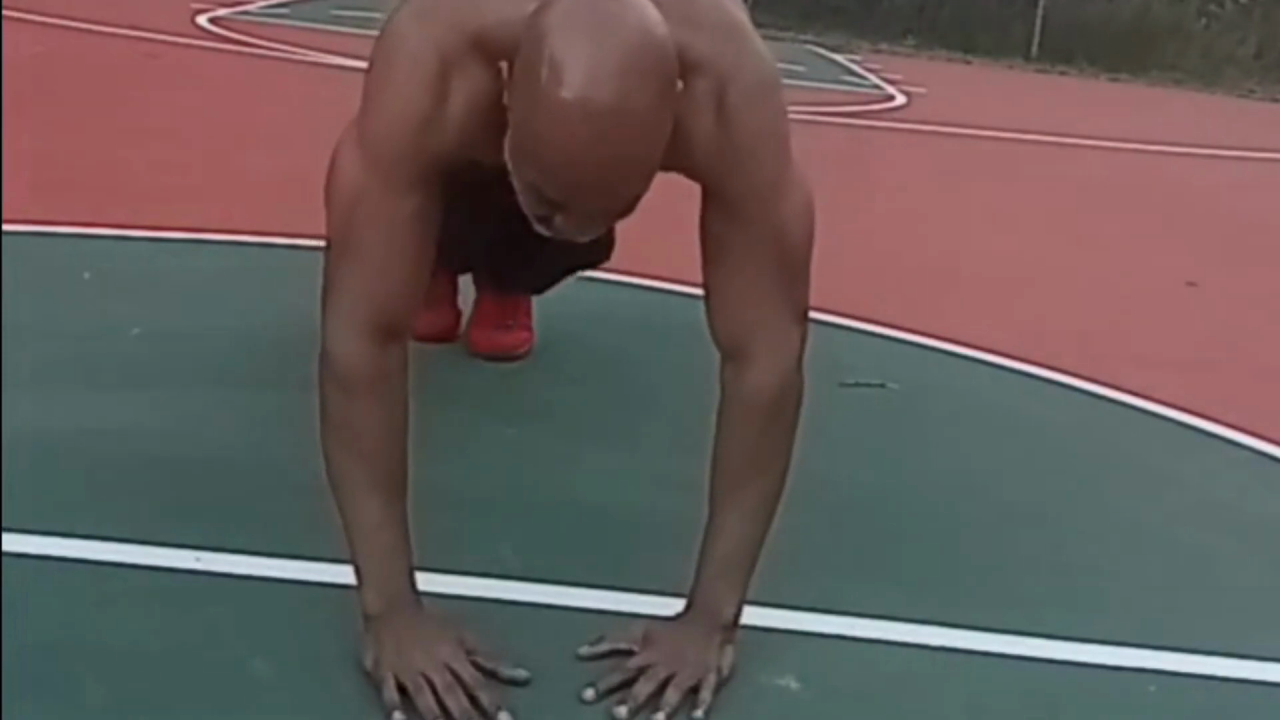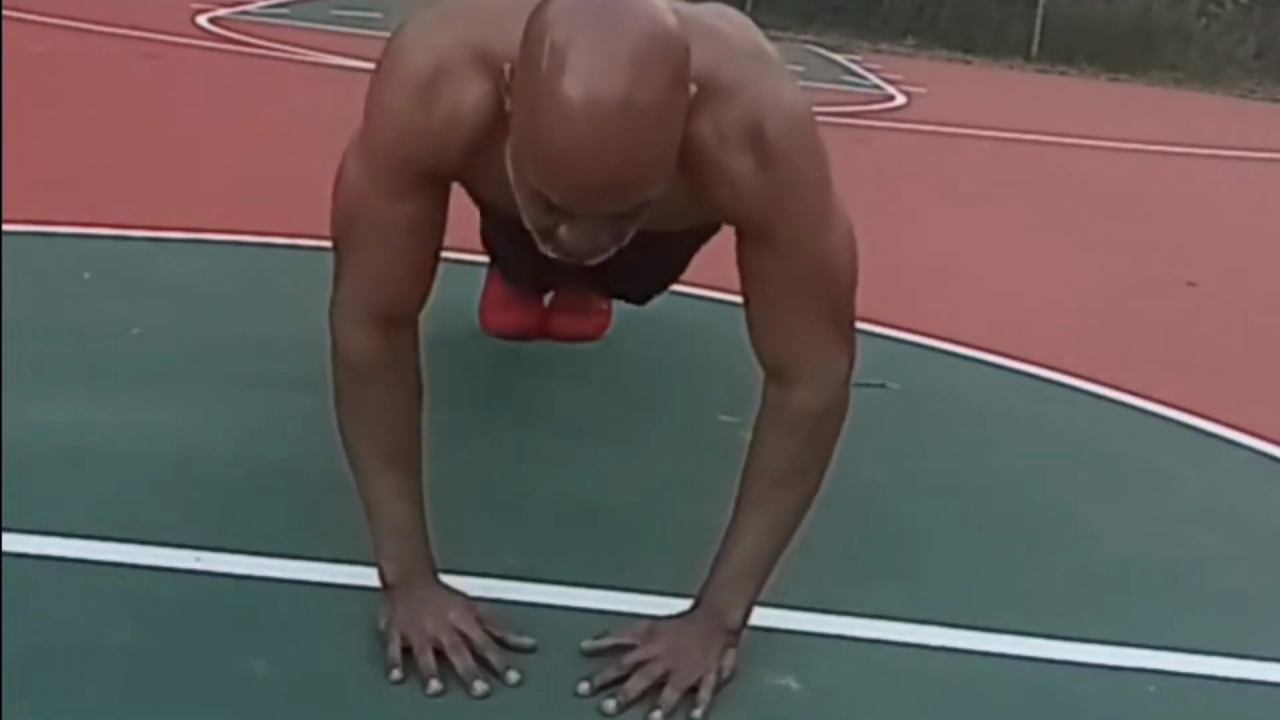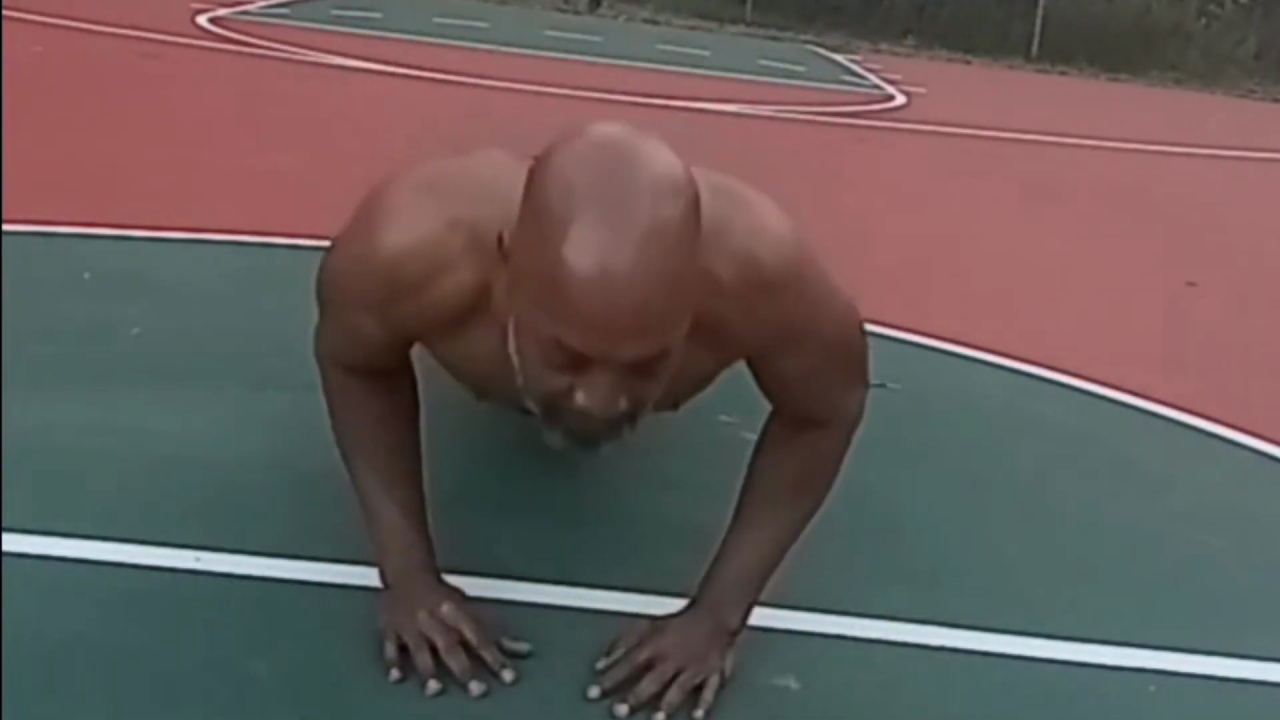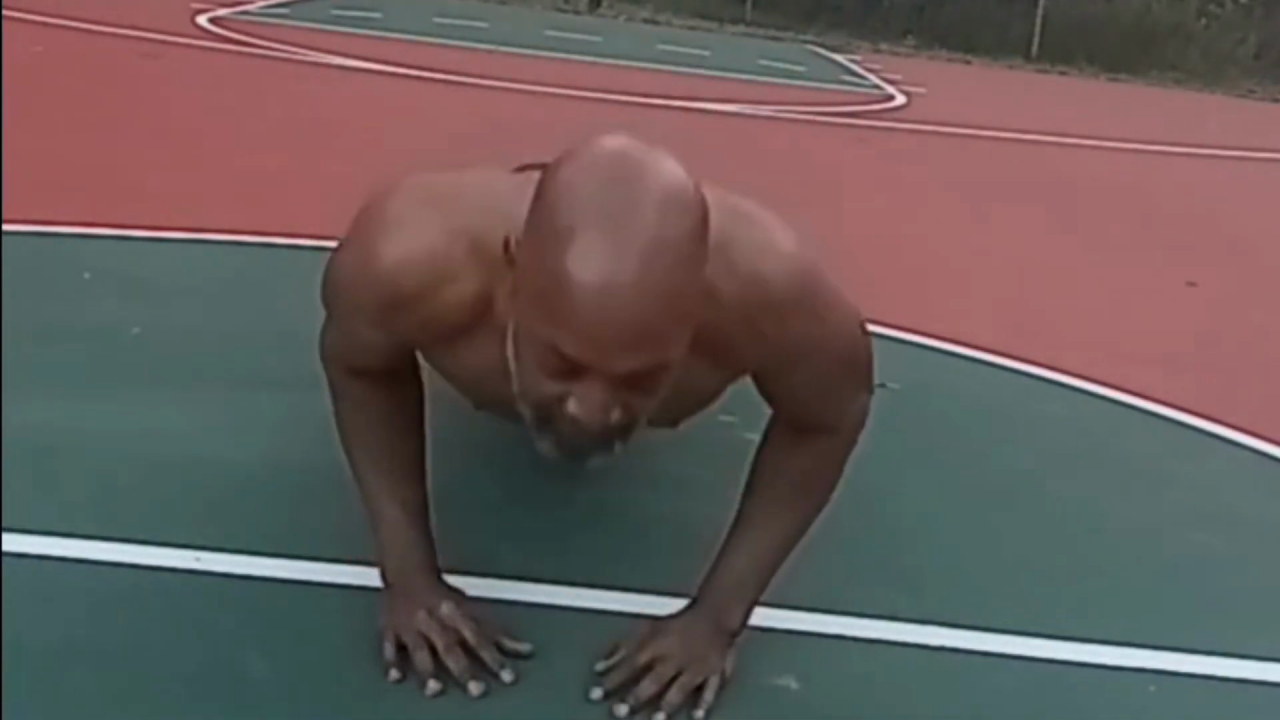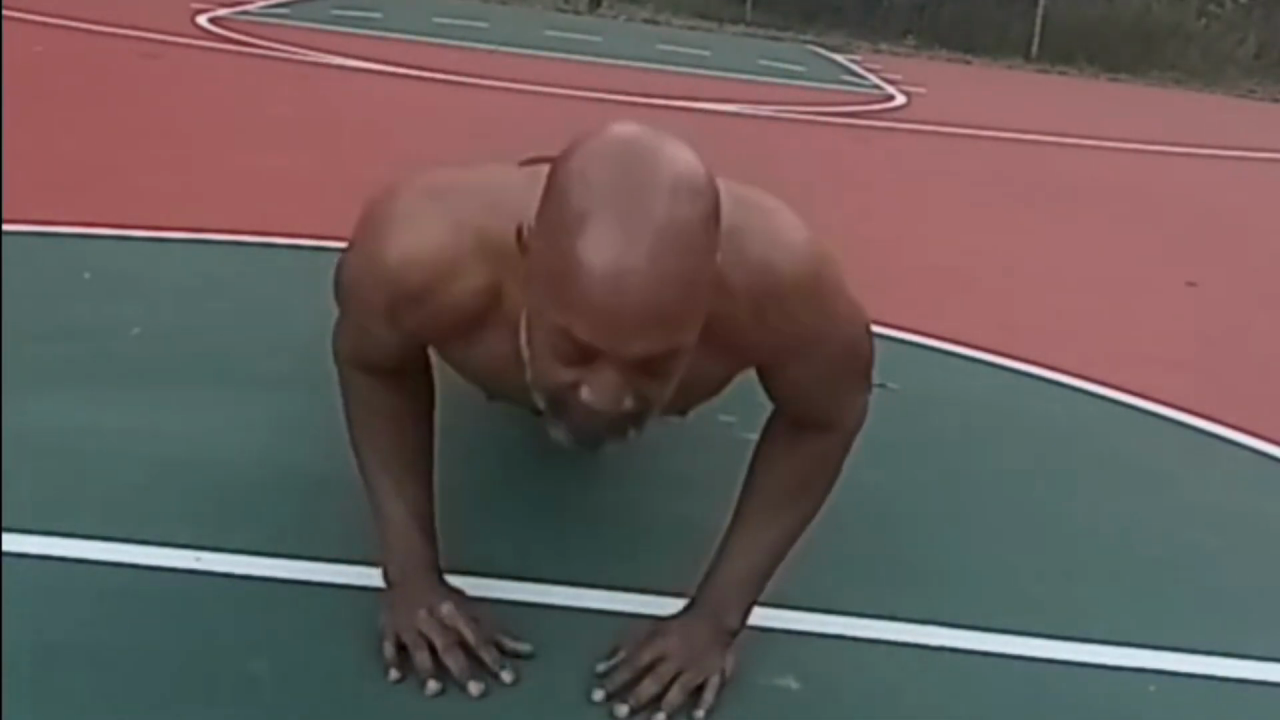
dt=1s
person 1, frame 1
left shoulder: (732, 98)
right shoulder: (429, 68)
left elbow: (764, 355)
right elbow: (362, 338)
left wrist: (713, 616)
right wrist: (390, 609)
left ankle: (511, 278)
right ankle: (456, 254)
person 1, frame 2
left shoulder: (761, 131)
right shoulder: (433, 87)
left elbow: (809, 376)
right elbow: (372, 326)
left wrist: (719, 617)
right wrist: (406, 580)
left ankle: (592, 282)
right ankle: (521, 270)
person 1, frame 3
left shoulder: (762, 268)
right shoulder: (410, 246)
left elbow: (822, 415)
right elbow: (352, 365)
left wrist: (720, 614)
right wrist: (406, 577)
person 1, frame 4
left shoulder: (767, 283)
right shoulder: (412, 257)
left elbow: (834, 416)
right elbow: (357, 366)
left wrist: (721, 615)
right wrist: (405, 575)
person 1, frame 5
left shoulder: (778, 274)
right shoulder: (420, 252)
left elbow: (824, 420)
right elbow: (369, 366)
left wrist: (718, 616)
right wrist: (408, 573)
